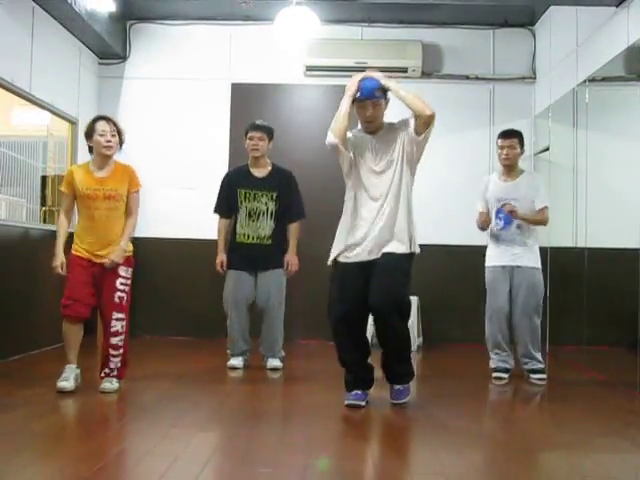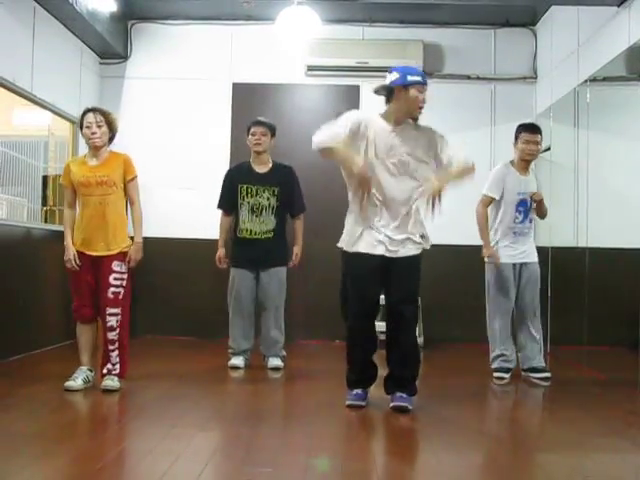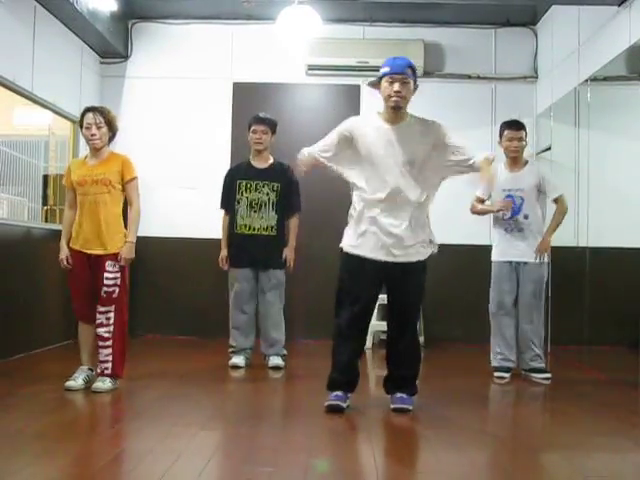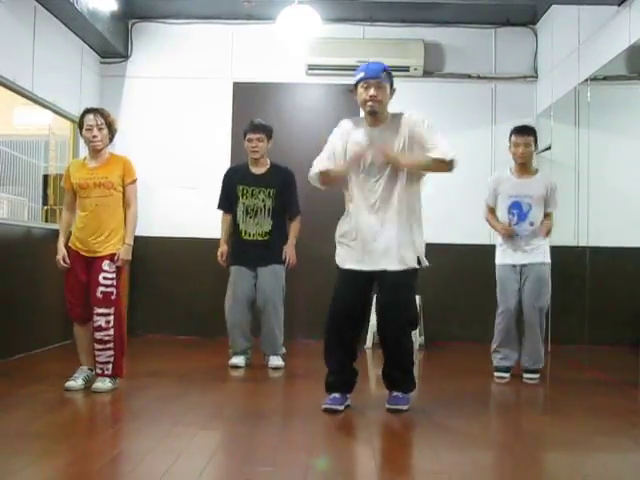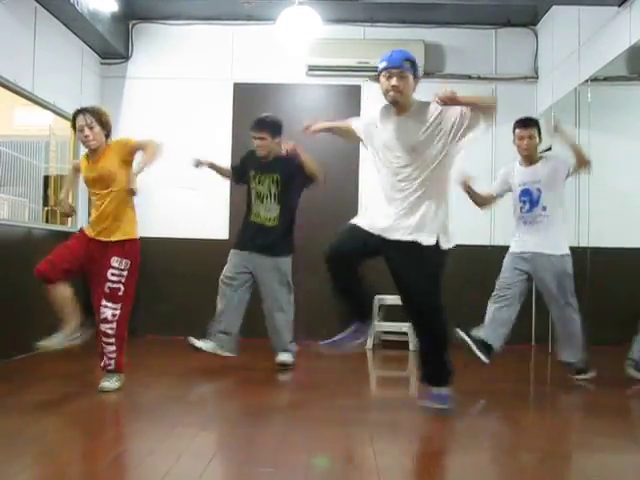
dt=0.4s
person 1, frame 1
left shoulder: (403, 136)
right shoulder: (351, 143)
left elbow: (427, 116)
right elbow: (335, 138)
left wrist: (391, 85)
right wrist: (349, 93)
left hip: (393, 245)
right hip: (351, 247)
left knee: (389, 313)
right knee: (343, 318)
left ankle: (400, 377)
right ankle: (357, 383)
person 1, frame 2
left shoulder: (428, 137)
right shoulder: (361, 123)
left elbow: (466, 165)
right elbow: (321, 140)
left wrist: (442, 178)
right wrist: (353, 163)
left hip: (406, 242)
right hip: (362, 239)
left knee: (403, 317)
right knee: (359, 317)
left ankle: (401, 387)
right ankle: (359, 384)
person 1, frame 3
left shoulder: (432, 132)
right shoulder: (356, 128)
left elbow: (464, 160)
right elbow: (317, 153)
left wrist: (485, 164)
right wrist: (304, 158)
left hip: (410, 244)
right hip: (363, 241)
left knee: (405, 320)
right knee: (351, 317)
left ankle: (401, 387)
right ankle: (340, 386)
person 1, frame 4
left shoulder: (411, 125)
right shoulder: (346, 130)
left elbow: (446, 161)
right elbow: (320, 177)
left wrist: (400, 159)
right wrist: (349, 161)
left hip: (398, 244)
right hip: (355, 243)
left knee: (394, 319)
right knee: (341, 319)
left ankle: (399, 386)
right ankle: (339, 387)
person 1, frame 5
left shoulder: (439, 114)
right shoulder: (380, 117)
left elbow: (489, 108)
right elbow: (357, 128)
left wrist: (459, 100)
right wrist: (322, 126)
left hip: (421, 226)
right hip: (381, 216)
left knee: (426, 309)
right knee: (339, 254)
left ankle: (436, 381)
right ankle: (361, 320)
person 2, frame 1
left shoulder: (127, 173)
right shoulder: (74, 174)
left elbow: (132, 215)
right elbow: (64, 215)
left wrist: (122, 248)
right wrist: (59, 251)
left hip: (116, 256)
right hip: (82, 255)
left knee: (115, 318)
right knee: (73, 310)
left ankle: (111, 373)
right ankle: (72, 368)
person 2, frame 2
left shoulder: (122, 161)
right shoulder: (72, 167)
left elbow: (135, 204)
right elbow: (69, 208)
left wrist: (137, 242)
right wrist: (68, 243)
left hip: (115, 248)
right hip: (82, 249)
left knee: (112, 309)
right knee: (84, 310)
left ankle: (113, 370)
right ankle: (85, 369)
person 2, frame 3
left shoulder: (121, 162)
right shoulder: (74, 167)
left elbow: (134, 205)
right elbow: (70, 208)
left wrist: (130, 242)
right wrist: (63, 243)
left hip: (112, 248)
right hip: (81, 248)
left knee: (108, 311)
right knee: (84, 310)
left ankle: (108, 372)
right ankle: (86, 368)
person 2, frame 4
left shoulder: (122, 164)
right shoulder: (73, 169)
left elbow: (131, 207)
right elbow: (68, 210)
left wrist: (128, 244)
right wrist: (60, 243)
left hip: (110, 249)
right hip: (77, 249)
left knee: (105, 311)
right knee: (79, 312)
left ankle: (109, 373)
right ankle: (86, 368)
person 2, frame 5
left shoulder: (119, 148)
right shoulder: (85, 160)
left elbow: (154, 146)
right elbow: (75, 170)
left wrist: (136, 173)
right wrist: (65, 200)
left hip: (121, 238)
right hip: (93, 234)
left knee: (110, 304)
right knee: (48, 270)
left ankle: (114, 371)
right ankle: (72, 328)
person 3, frame 1
left shoulder: (532, 182)
right shoulder: (489, 183)
left elbow: (544, 218)
right elbow: (481, 218)
left wrist: (520, 214)
right wrist: (483, 224)
left hip: (527, 260)
right hip: (497, 260)
left knee: (526, 314)
right knee: (495, 314)
left ankle: (532, 363)
right ankle: (501, 362)
person 3, frame 2
left shoulder: (533, 177)
right shoulder: (502, 172)
left elbow: (542, 214)
right elbow: (482, 208)
left wrist: (539, 202)
right wrist: (486, 244)
left hip: (527, 255)
right hip: (501, 254)
left knee: (530, 310)
right knee: (500, 309)
left ankle: (533, 362)
right ankle: (502, 362)
person 3, frame 3
left shoulder: (537, 171)
right shoulder: (493, 172)
left elbow: (561, 204)
right elbow: (474, 206)
left wrist: (548, 234)
right wrist: (491, 209)
left hip: (533, 255)
right hip: (502, 254)
left knee: (531, 310)
right knee: (501, 308)
left ankle: (533, 362)
right ankle: (503, 361)
person 3, frame 4
left shoulder: (546, 183)
right shoulder: (498, 180)
left elbow: (549, 215)
right elbow: (489, 212)
left wrist: (546, 228)
right wrist: (499, 227)
left hip: (537, 258)
right hip: (507, 257)
left knee: (536, 309)
right knee: (507, 308)
left ankle: (531, 363)
right ankle: (504, 361)
person 3, frame 5
left shoulder: (555, 164)
right shoulder: (510, 170)
left elbow: (585, 165)
right elbow: (486, 202)
left wrist: (568, 140)
right wrist: (469, 190)
left hip: (553, 250)
right hip: (520, 250)
left knee: (563, 304)
right knee: (504, 294)
left ankle: (575, 359)
right ankle: (486, 342)
person 4, frame 1
left shoulder: (284, 178)
right shoulder: (233, 177)
left elbow: (294, 218)
right elbow: (224, 218)
left wrist: (292, 252)
right wrist: (221, 251)
left hip: (273, 257)
right hip: (239, 255)
left knee: (273, 307)
right knee: (235, 305)
left ankle: (272, 354)
right ankle: (238, 352)
person 4, frame 2
left shoulder: (285, 173)
right shoulder: (235, 173)
left elbow: (297, 212)
right elbow: (226, 213)
left wrist: (298, 244)
right wrist: (221, 246)
left hip: (274, 255)
right hip: (241, 254)
left knee: (273, 303)
right knee: (240, 302)
left ankle: (274, 352)
right ankle: (239, 351)
person 4, frame 3
left shoulder: (285, 173)
right shoulder: (235, 172)
left elbow: (293, 214)
right elbow: (228, 213)
left wrist: (291, 246)
right wrist: (224, 247)
left hip: (273, 252)
right hip: (241, 251)
left knee: (272, 303)
right knee: (241, 303)
left ankle: (274, 352)
right ankle: (240, 350)
person 4, frame 4
left shoulder: (284, 176)
right shoulder: (233, 175)
left elbow: (294, 215)
right elbow: (227, 212)
left wrist: (291, 245)
right wrist: (224, 242)
left hip: (272, 255)
right hip: (241, 254)
left knee: (271, 301)
right knee: (237, 302)
left ankle: (274, 351)
right ankle: (241, 350)
person 4, frame 5
left shoulder: (290, 160)
right shoulder: (251, 159)
left elbow: (316, 176)
right elbow: (232, 174)
left wrist: (297, 152)
right wrist: (210, 165)
left hip: (278, 246)
right hip: (247, 242)
left knee: (277, 296)
right knee: (230, 284)
left ankle: (285, 348)
right ankle: (223, 340)
